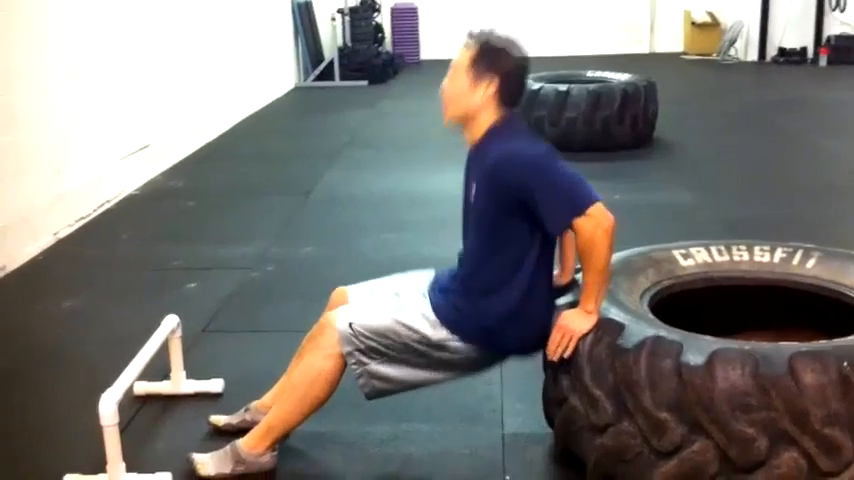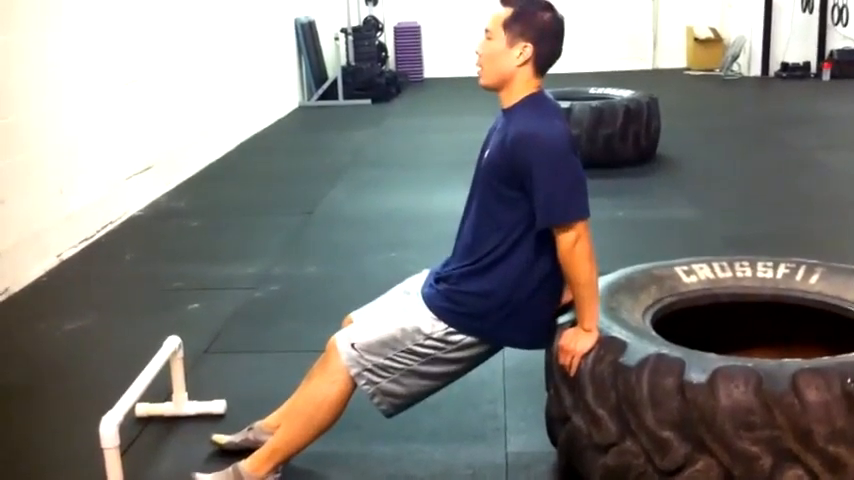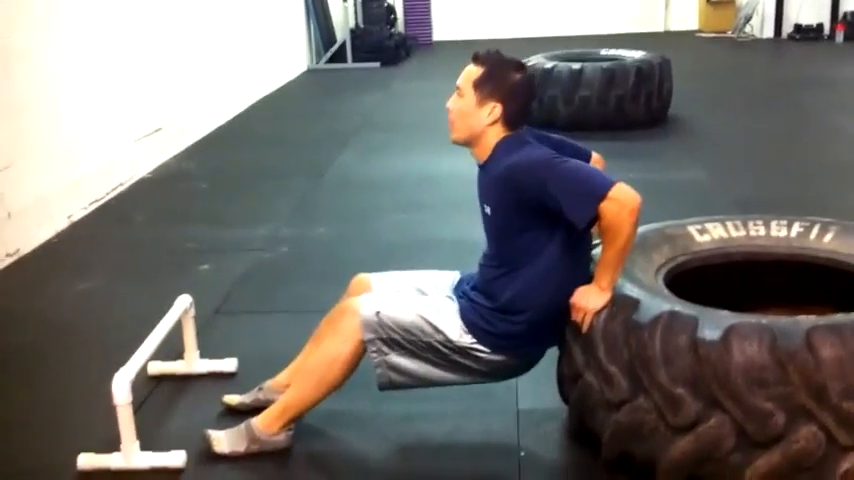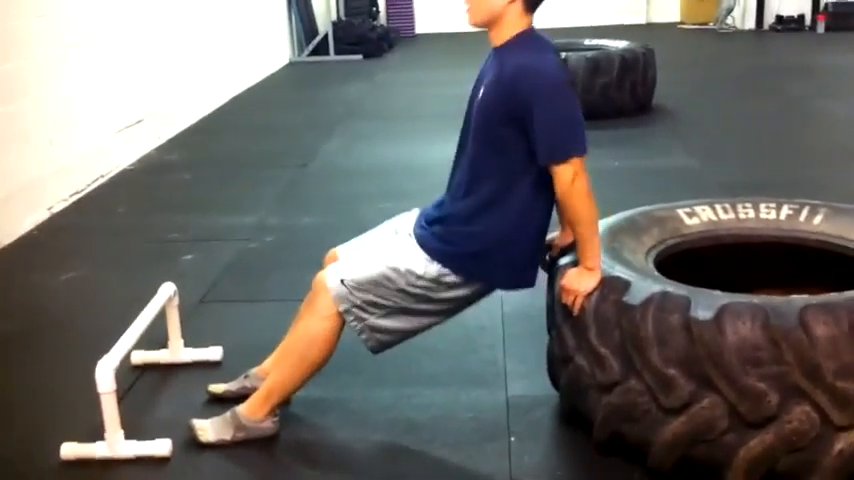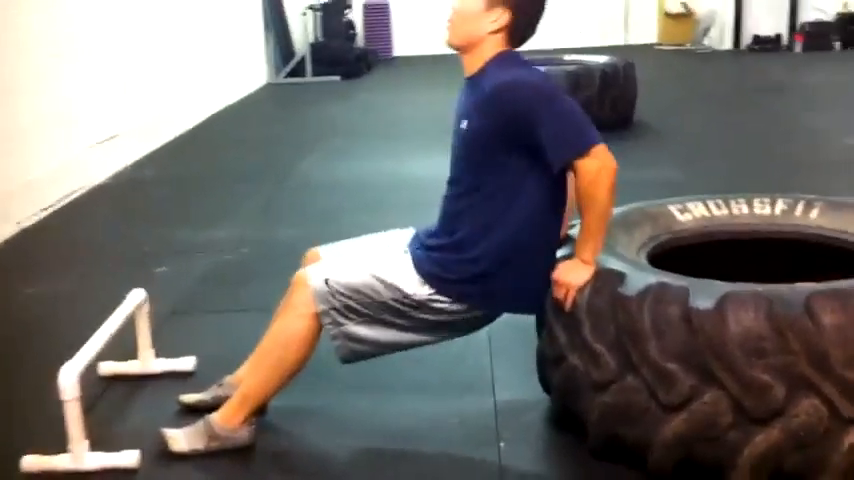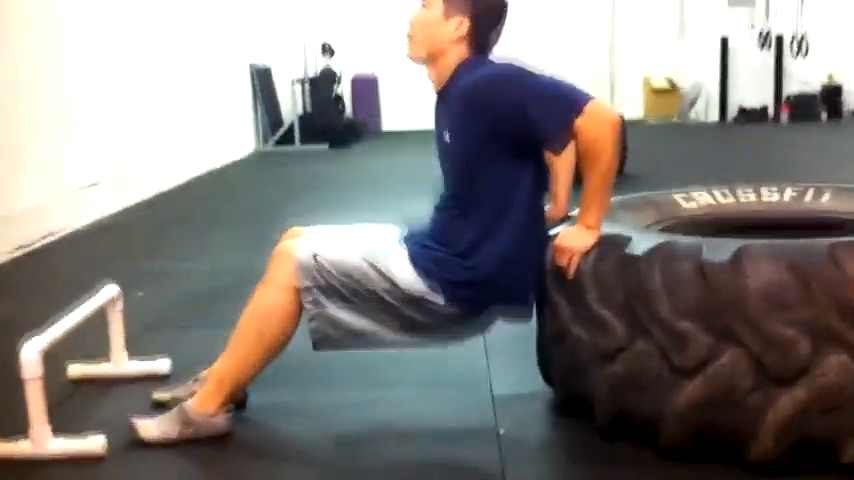
dt=0.7s
person 1, frame 1
left shoulder: (514, 157)
right shoulder: (496, 143)
left elbow: (596, 220)
right elbow: (565, 201)
left wrist: (586, 311)
right wrist: (563, 273)
left hip: (476, 321)
right hip: (462, 291)
left knee: (338, 329)
right knee: (343, 301)
right ankle: (266, 411)
person 1, frame 2
left shoulder: (539, 135)
right shoulder: (520, 118)
left elbow: (572, 233)
right elbow: (556, 226)
left wrist: (587, 327)
right wrist: (556, 290)
left hip: (474, 310)
right hip: (456, 283)
left knee: (345, 354)
right knee: (354, 328)
right ankle: (270, 430)
person 1, frame 3
left shoulder: (524, 167)
right shoulder: (515, 151)
left elbow: (625, 203)
right elbow: (593, 162)
left wrist: (600, 286)
right wrist: (569, 257)
left hip: (498, 330)
right hip: (483, 295)
left knee: (358, 314)
right knee: (362, 287)
left ankle: (267, 428)
right ankle: (280, 389)
person 1, frame 4
left shoulder: (533, 70)
right shoulder: (509, 57)
left elbow: (569, 171)
right elbow: (558, 155)
left wrist: (588, 266)
right wrist: (568, 234)
left hip: (465, 253)
right hip: (446, 225)
left knee: (332, 290)
right knee: (336, 264)
left ankle: (255, 413)
right ankle: (268, 374)
person 1, frame 5
left shoulder: (514, 89)
right shoulder: (488, 83)
left elbow: (598, 164)
right elbow: (560, 158)
left wrist: (583, 260)
right wrist: (548, 237)
left hip: (461, 280)
right hip: (442, 252)
left knee: (311, 288)
right knee: (317, 262)
left ankle: (229, 422)
right ankle: (243, 384)
person 1, frame 6
left shoulder: (488, 88)
right shoulder: (461, 89)
left elbow: (601, 121)
right elbow: (556, 129)
left wrist: (587, 226)
right wrist: (556, 213)
left hip: (453, 284)
right hip: (440, 256)
left knee: (293, 263)
right knee: (298, 243)
left ankle: (204, 408)
right ankle: (220, 379)
